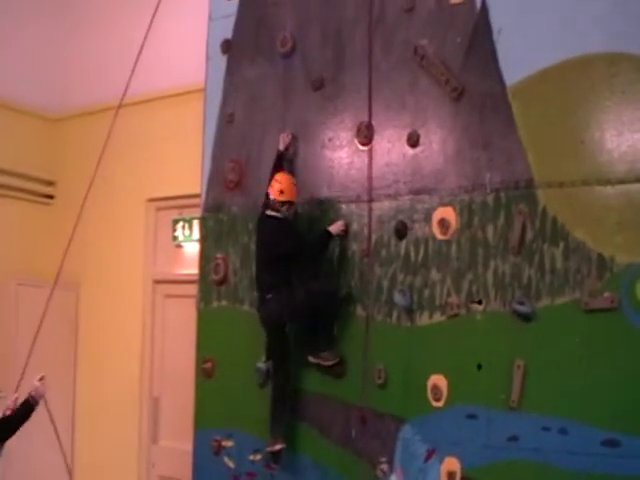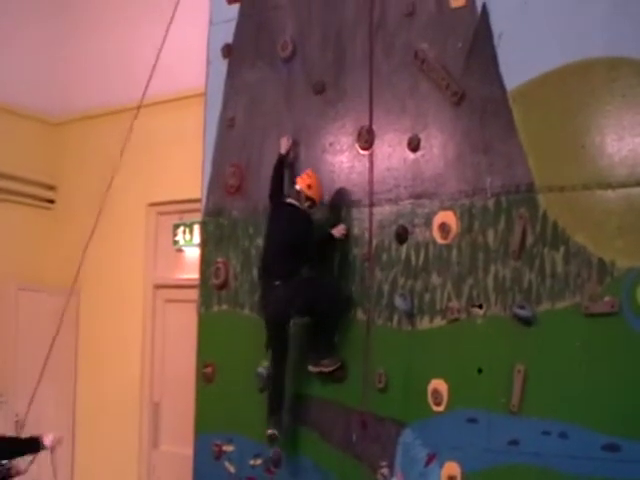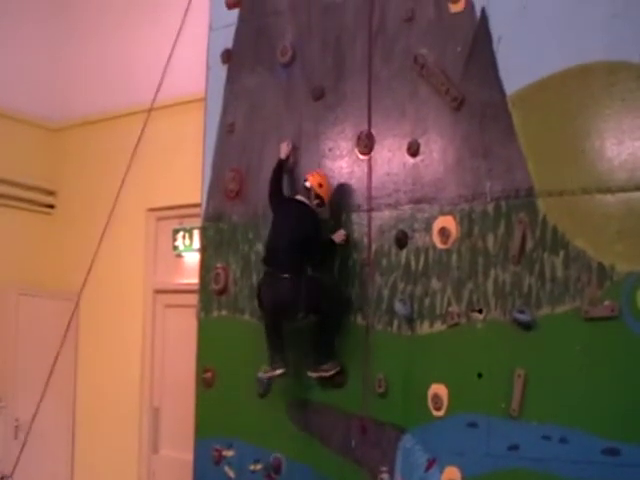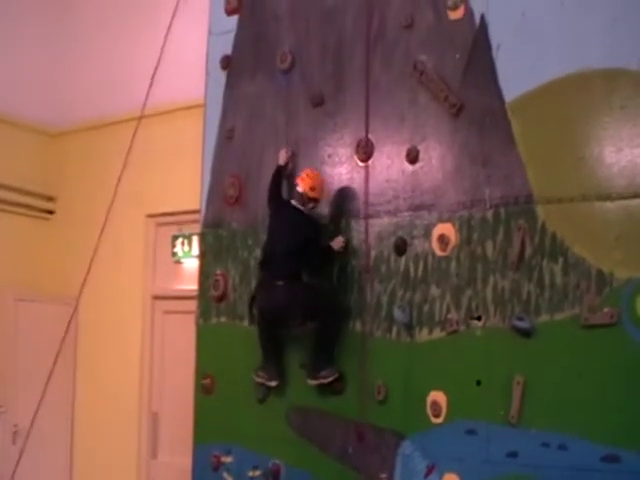
dt=0.3s
person 1, frame 1
left shoulder: (264, 220)
right shoulder: (284, 229)
left elbow: (276, 180)
right elbow: (307, 253)
left wrist: (281, 152)
right wrist: (330, 232)
left hip: (266, 304)
right hip: (283, 301)
left knee: (280, 368)
left ankle: (276, 435)
right ankle: (319, 349)
person 1, frame 2
left shoulder: (277, 210)
right shoulder: (303, 221)
left elbow: (275, 188)
right elbow: (310, 254)
left wrist: (282, 156)
right wrist: (331, 236)
left hip: (268, 293)
right hip: (288, 290)
left knee: (278, 355)
right knee: (334, 296)
left ankle: (274, 420)
right ankle: (320, 354)
person 1, frame 3
left shoulder: (282, 205)
right shoulder: (311, 220)
left elbow: (273, 188)
right elbow: (315, 260)
left wrist: (282, 160)
right wrist: (333, 241)
left hip: (270, 285)
right hip: (294, 285)
left knee: (272, 312)
right knee: (331, 302)
left ankle: (276, 357)
right ankle: (320, 361)
person 1, frame 4
left shoulder: (278, 210)
right shoulder: (309, 225)
left elbow: (273, 192)
right elbow: (312, 263)
left wrist: (281, 166)
right wrist: (331, 248)
left hip: (266, 289)
right hip: (290, 291)
left knee: (267, 316)
right knee: (331, 310)
left ankle: (271, 367)
right ankle: (319, 368)
